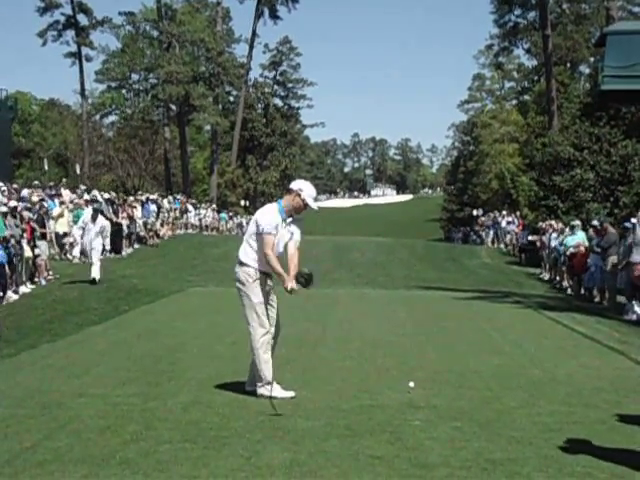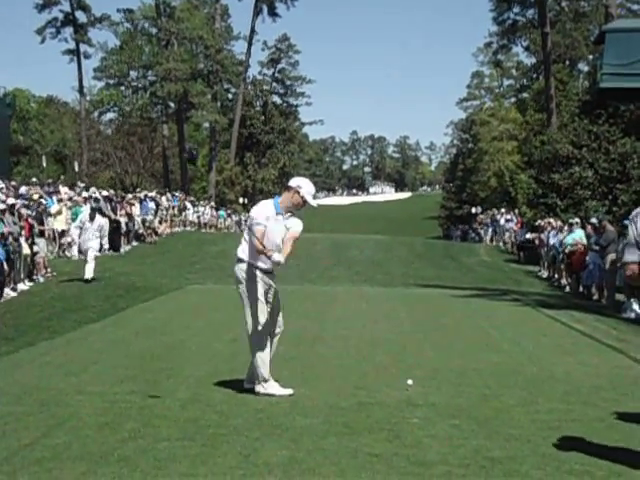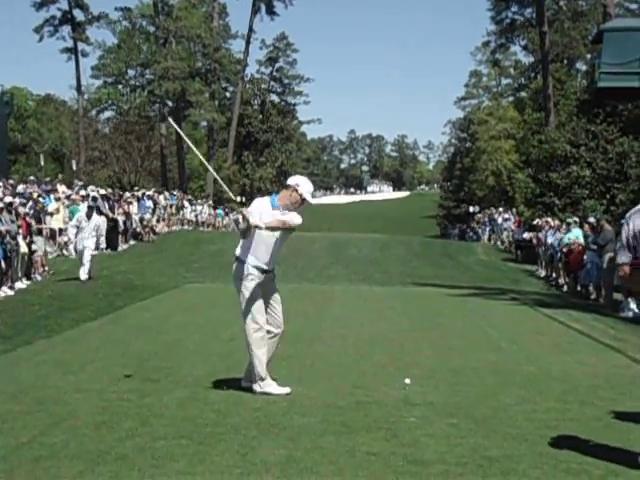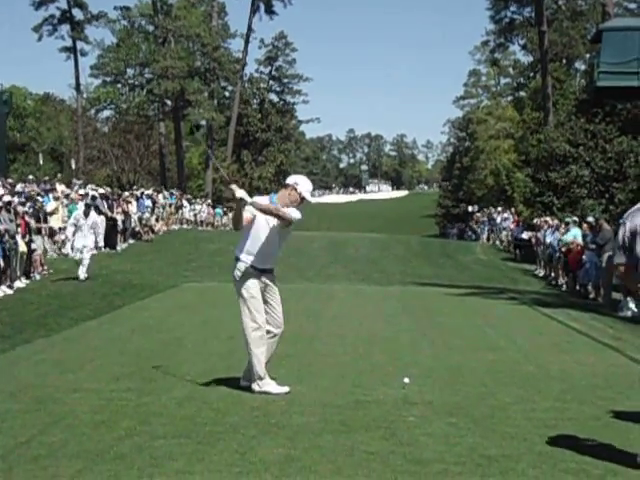
dt=0.1s
person 1, frame 1
left shoulder: (293, 226)
right shoulder: (268, 213)
left elbow: (293, 253)
right elbow: (267, 253)
left wrist: (291, 278)
right wrist: (284, 278)
left hip: (266, 277)
right hip: (250, 274)
left knee: (272, 329)
right knee: (261, 330)
left ankle: (256, 380)
right ankle: (266, 384)
person 1, frame 2
left shoulder: (295, 222)
right shoulder: (263, 209)
left elbow: (289, 242)
right elbow: (256, 242)
left wrist: (281, 256)
right wrist: (270, 253)
left hip: (268, 274)
right hip: (250, 271)
left knee: (274, 326)
right knee: (259, 327)
left ankle: (255, 377)
right ankle: (263, 382)
person 1, frame 3
left shoulder: (295, 217)
right shoulder: (260, 203)
left elbow: (282, 224)
right elbow: (245, 232)
left wrist: (261, 223)
right wrist: (249, 220)
left hip: (268, 275)
right hip: (247, 271)
left knee: (275, 325)
right knee: (257, 326)
left ankle: (252, 375)
right ankle: (261, 381)
person 1, frame 4
left shoulder: (293, 214)
right shoulder: (257, 202)
left elbow: (277, 213)
right elbow: (238, 226)
left wrist: (250, 201)
right wrist: (239, 203)
left hip: (268, 274)
right hip: (246, 270)
left knee: (275, 325)
right knee: (256, 326)
left ankle: (251, 374)
right ankle: (260, 380)
